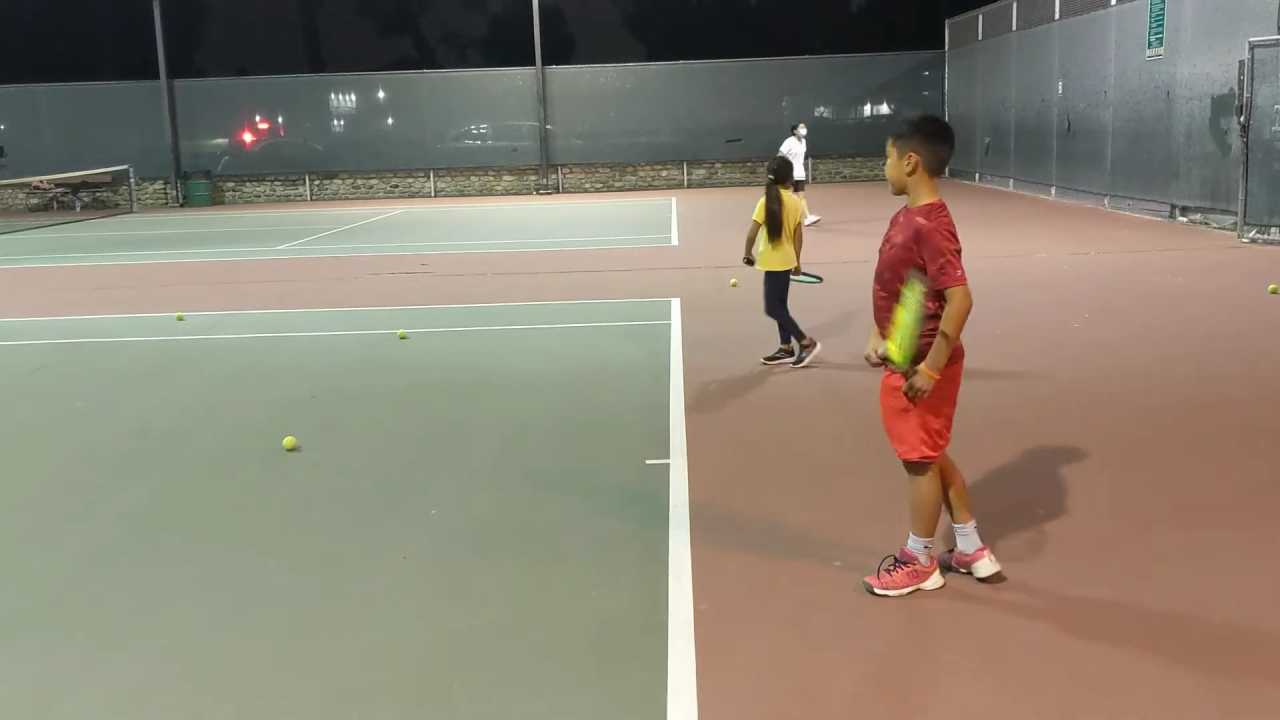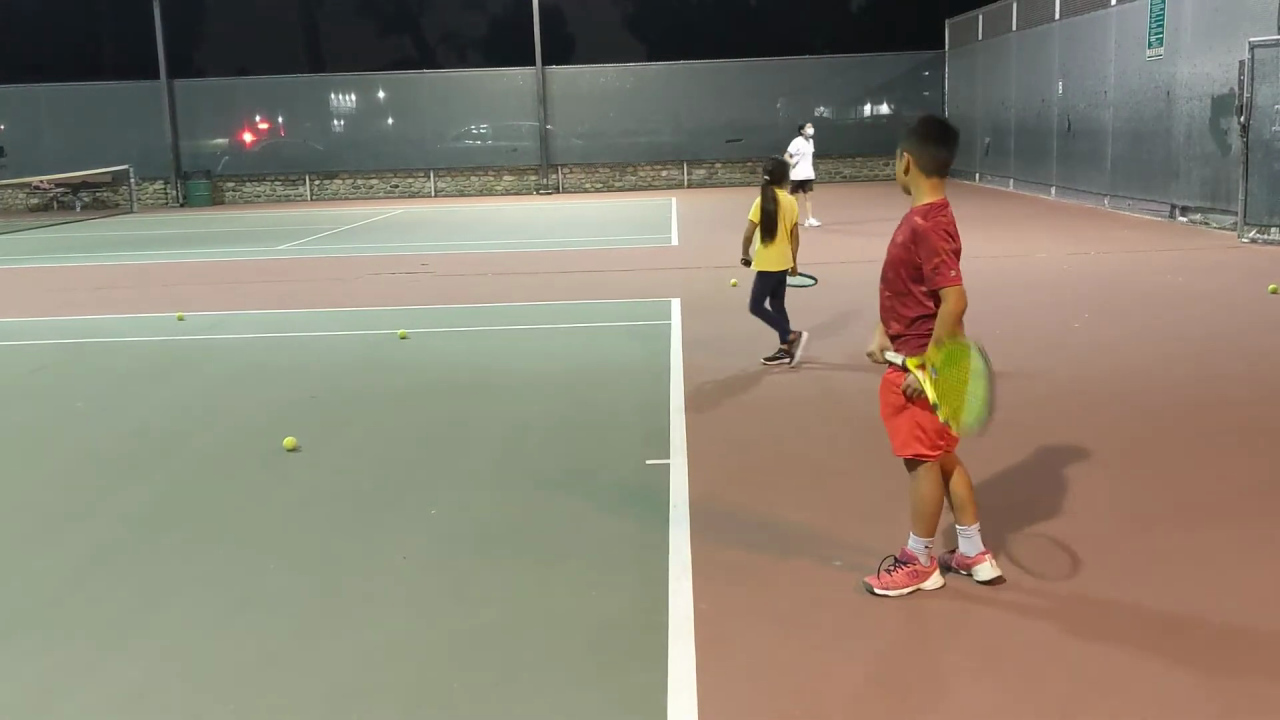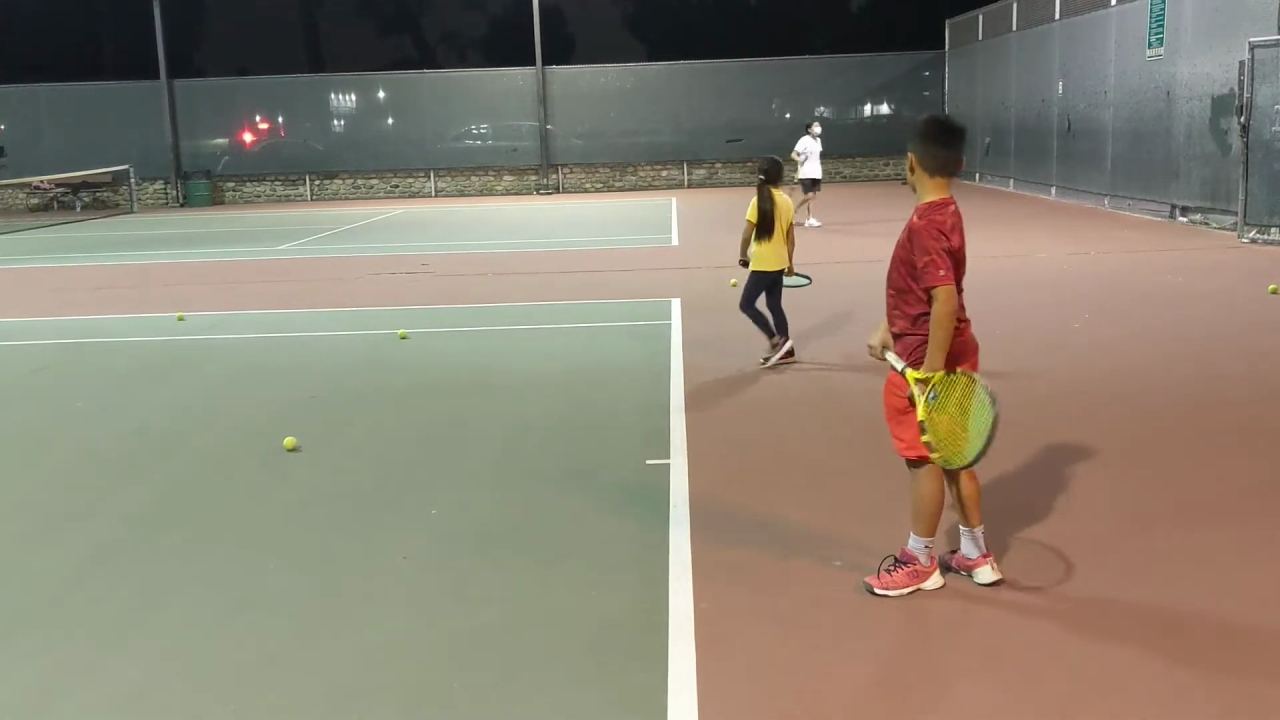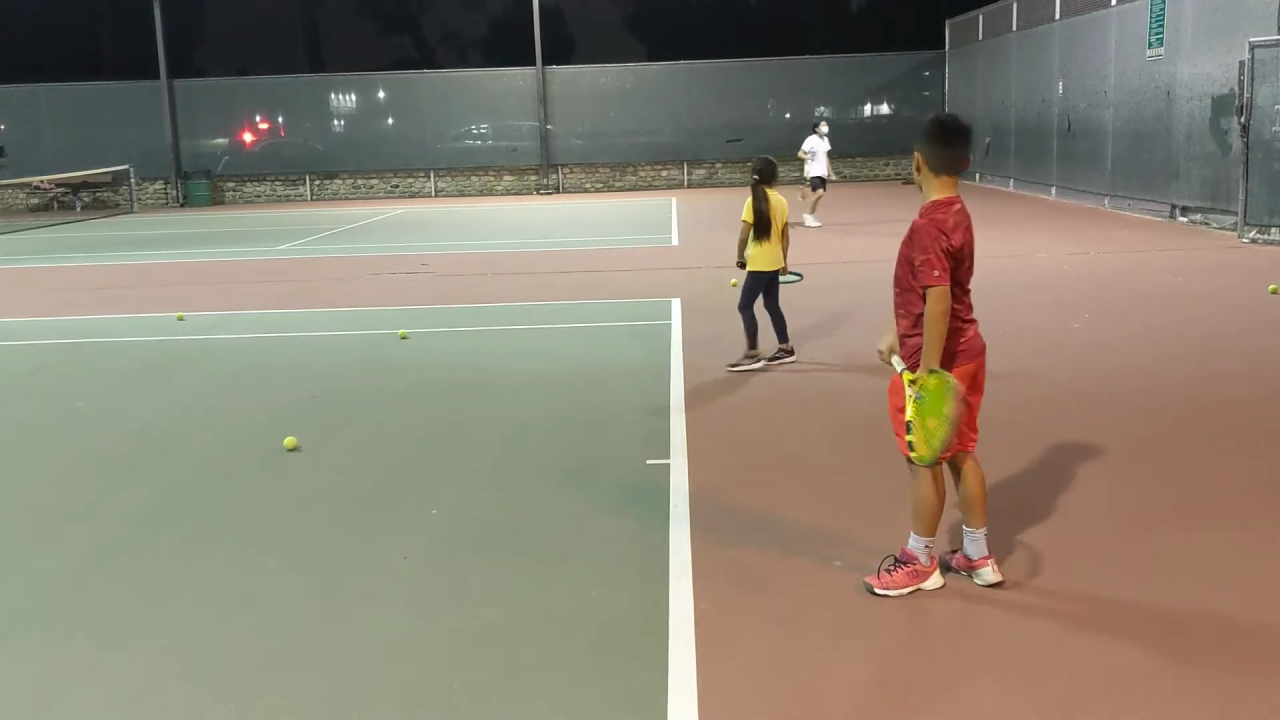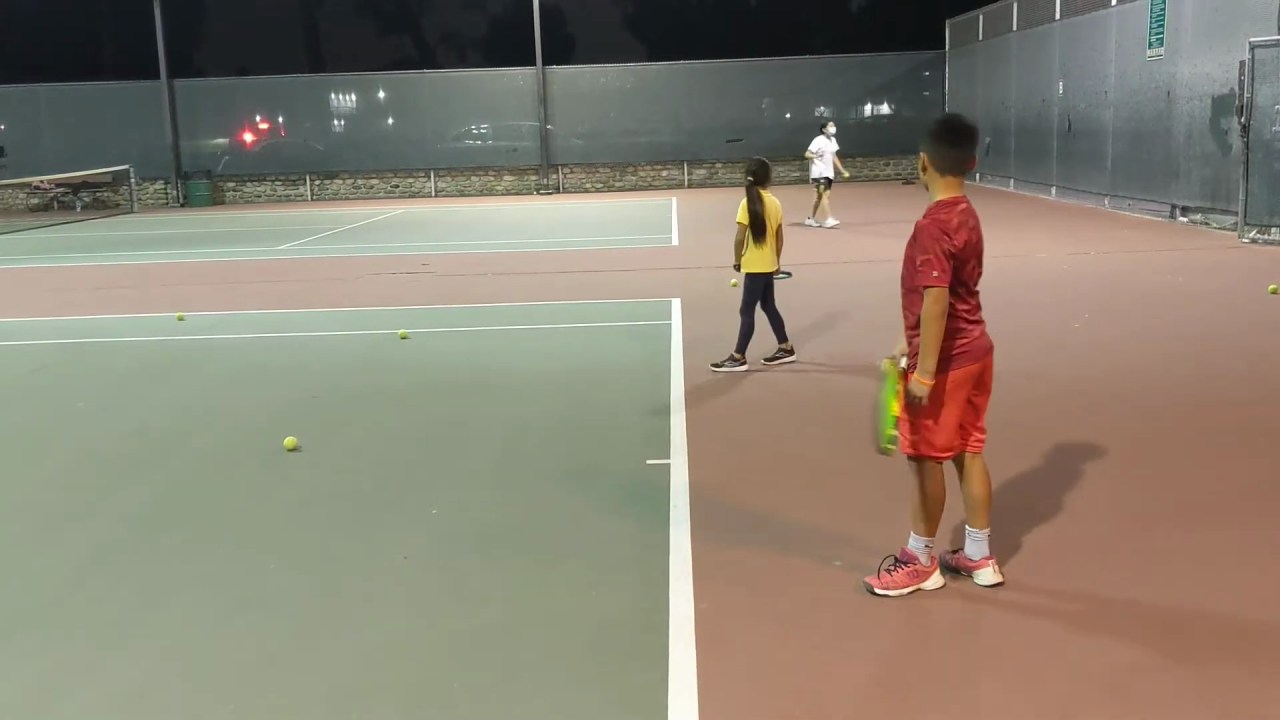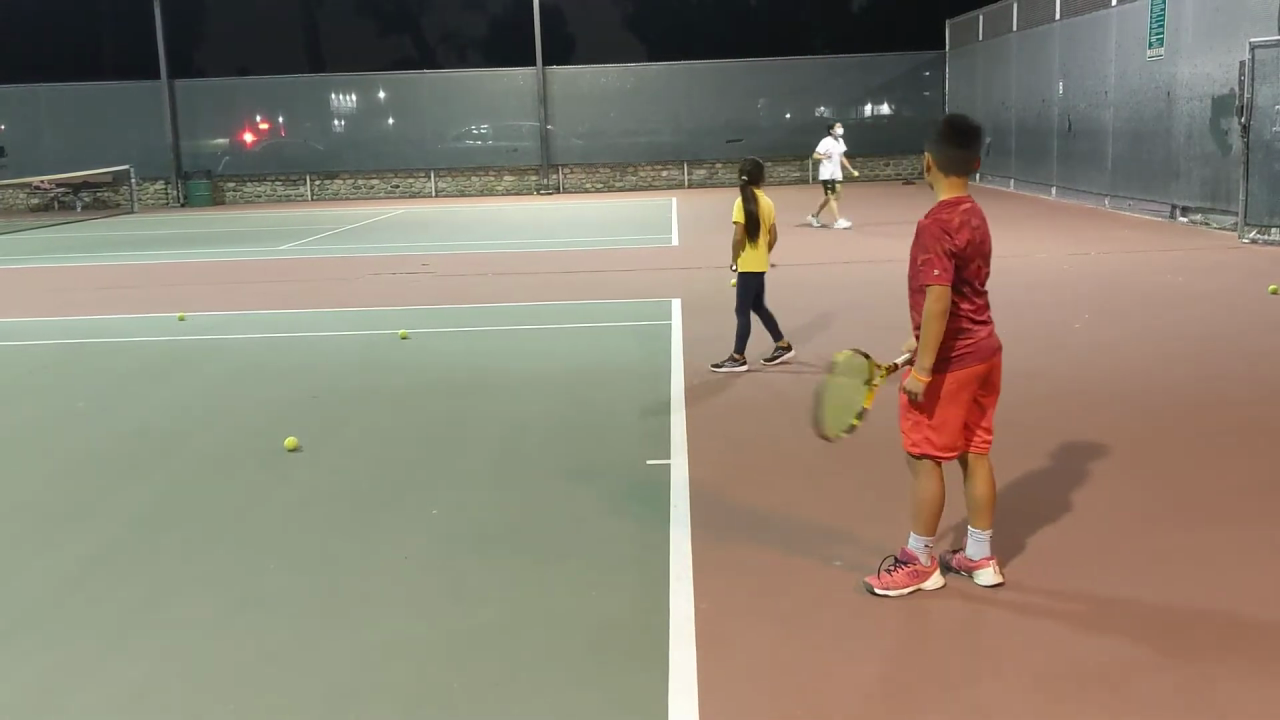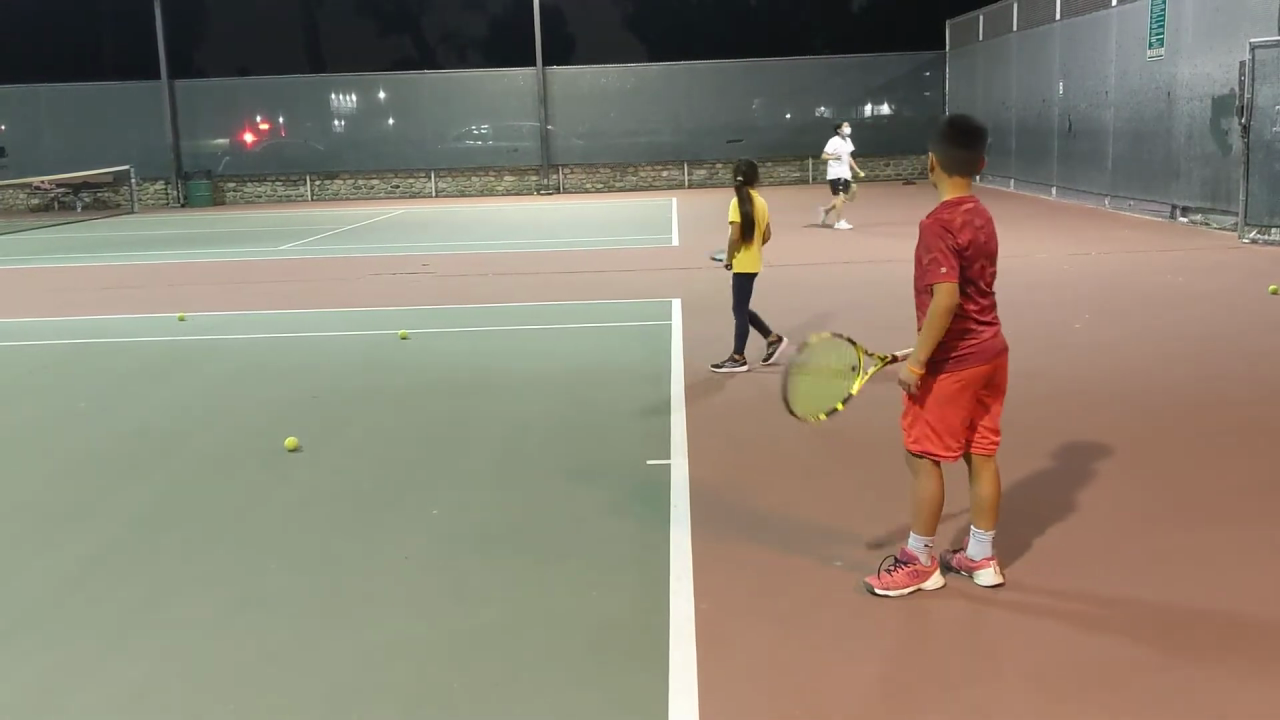
dt=0.1s
person 1, frame 1
left shoulder: (927, 227)
right shoulder: (905, 218)
left elbow: (960, 300)
left wrist: (930, 367)
right wrist: (877, 336)
left hip: (923, 366)
right hip: (908, 358)
left knee: (921, 461)
right knee: (933, 456)
left ankle: (920, 562)
right ankle: (972, 549)
person 1, frame 2
left shoulder: (927, 226)
right shoulder: (919, 217)
left elbow: (954, 301)
right wrist: (881, 333)
left hip: (921, 362)
right hip: (910, 355)
left knee: (921, 459)
right knee: (941, 454)
left ankle: (920, 561)
right ankle: (974, 552)
person 1, frame 3
left shoulder: (925, 226)
right shoulder: (946, 214)
left elbow: (944, 301)
left wrist: (930, 369)
right wrist: (886, 329)
left hip: (932, 359)
right hip: (955, 353)
left knee: (924, 458)
left ankle: (920, 562)
right ankle: (976, 555)
person 1, frame 4
left shoulder: (928, 225)
right shoulder: (956, 214)
left elbow: (938, 301)
left wrist: (927, 369)
right wrist: (898, 335)
left hip: (938, 360)
right hip: (964, 352)
left knee: (926, 458)
right knee: (961, 453)
left ankle: (921, 562)
right ankle: (977, 556)
person 1, frame 5
left shoulder: (932, 225)
right shoulder: (967, 216)
left elbow: (936, 302)
left wrist: (923, 371)
right wrist: (911, 342)
left hip: (946, 359)
right hip: (975, 350)
left knee: (926, 458)
right knee: (969, 453)
left ankle: (921, 561)
right ankle: (979, 556)
person 1, frame 6
left shoulder: (935, 225)
right shoulder: (975, 217)
left elbow: (938, 300)
left wrist: (921, 369)
left hip: (950, 359)
right hip: (983, 350)
left knee: (927, 457)
right knee: (975, 453)
left ankle: (921, 561)
right ankle: (980, 556)
person 1, frame 7
left shoulder: (938, 224)
right shoulder: (981, 218)
left elbow: (945, 298)
left wrist: (916, 362)
left hip: (953, 359)
right hip: (989, 350)
left knee: (924, 456)
right knee: (981, 455)
left ankle: (920, 561)
right ankle: (981, 557)
person 2, frame 1
left shoulder: (767, 201)
right shoulder: (795, 201)
left elbow: (752, 234)
right elbow: (798, 235)
left wrist: (748, 254)
right wrist: (797, 261)
left hip: (772, 263)
right hip: (786, 262)
left knee: (772, 308)
right knee: (779, 305)
left ankle: (807, 343)
right ankle: (786, 348)
person 2, frame 2
left shoulder: (763, 201)
right shoulder: (791, 202)
left elbow: (748, 233)
right elbow: (795, 236)
left wrist: (745, 254)
right wrist: (793, 262)
left hip: (768, 264)
right hip: (783, 262)
left knee: (756, 306)
right knee: (777, 305)
left ankle: (793, 337)
right ankle: (786, 348)
person 2, frame 3
left shoulder: (759, 201)
right shoulder: (787, 201)
left elbow: (747, 234)
right elbow: (790, 236)
left wrist: (743, 255)
right wrist: (789, 262)
left hip: (763, 263)
right hip: (778, 263)
left knee: (746, 304)
right knee: (774, 305)
left ankle: (777, 340)
right ankle: (785, 349)
person 2, frame 4
left shoulder: (754, 201)
right shoulder: (781, 201)
left elbow: (744, 235)
right elbow: (785, 235)
left wrist: (740, 257)
right wrist: (784, 260)
left hip: (759, 264)
right hip: (774, 263)
left knee: (745, 306)
right knee: (772, 305)
left ankle: (752, 354)
right ankle: (785, 348)
person 2, frame 5
left shoulder: (748, 203)
right shoulder: (775, 203)
left elbow: (740, 236)
right elbow: (779, 237)
left wrist: (737, 260)
right wrist: (776, 260)
left hip: (754, 266)
right hip: (768, 264)
left knee: (747, 311)
right knee: (769, 307)
left ankle: (738, 357)
right ankle: (785, 348)
person 2, frame 6
left shoulder: (742, 202)
right shoulder: (767, 202)
left elbow: (738, 236)
right elbow: (773, 236)
left wrist: (734, 260)
left hip: (748, 265)
right hip: (759, 263)
left knee: (742, 311)
right knee: (758, 307)
left ankle: (738, 357)
right ankle: (783, 346)
person 2, frame 7
left shoulder: (738, 202)
right shoulder: (760, 202)
left elbow: (735, 236)
right elbow: (766, 236)
left wrist: (729, 258)
left hip: (742, 265)
right hip: (749, 263)
left knee: (739, 310)
right knee: (742, 309)
left ankle: (738, 358)
right ankle: (773, 339)
